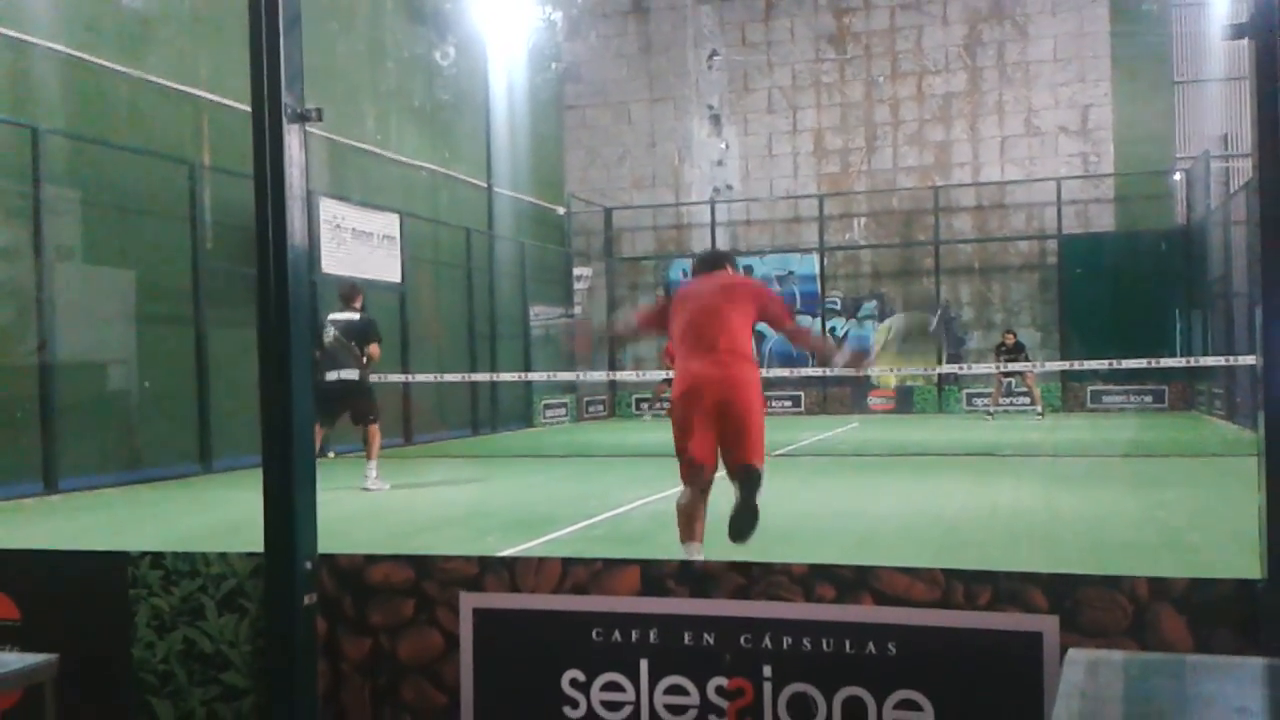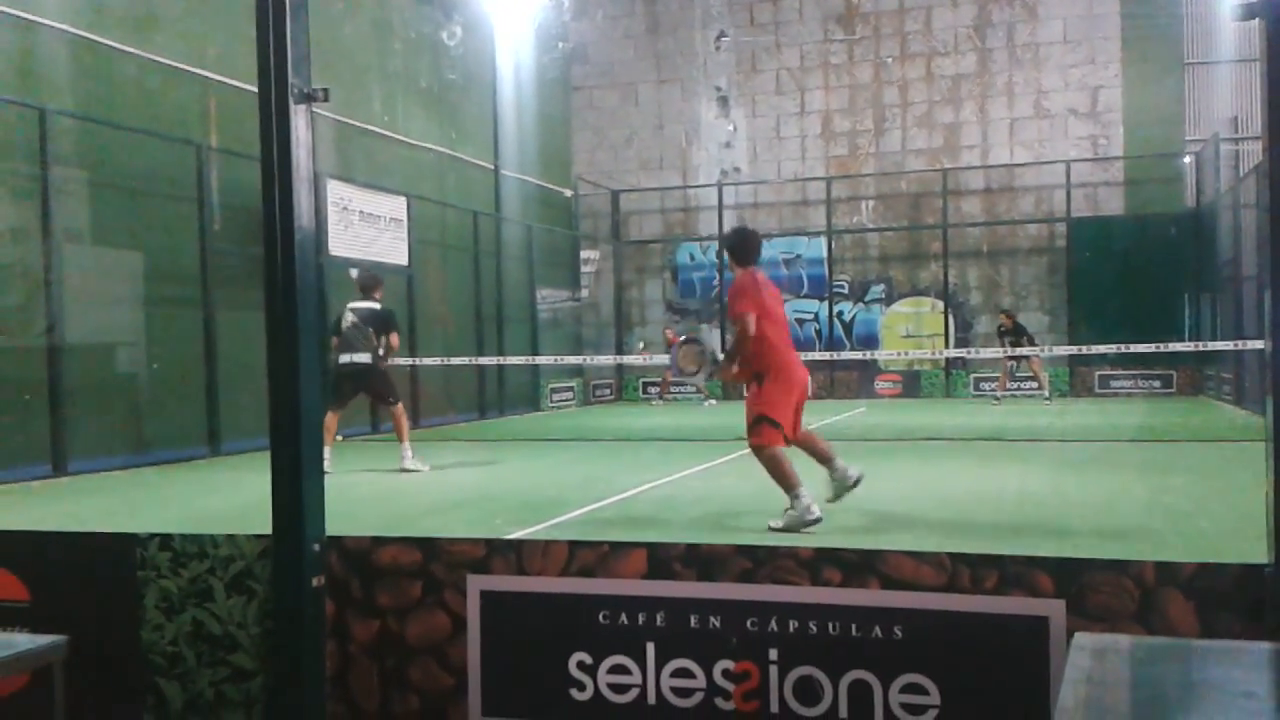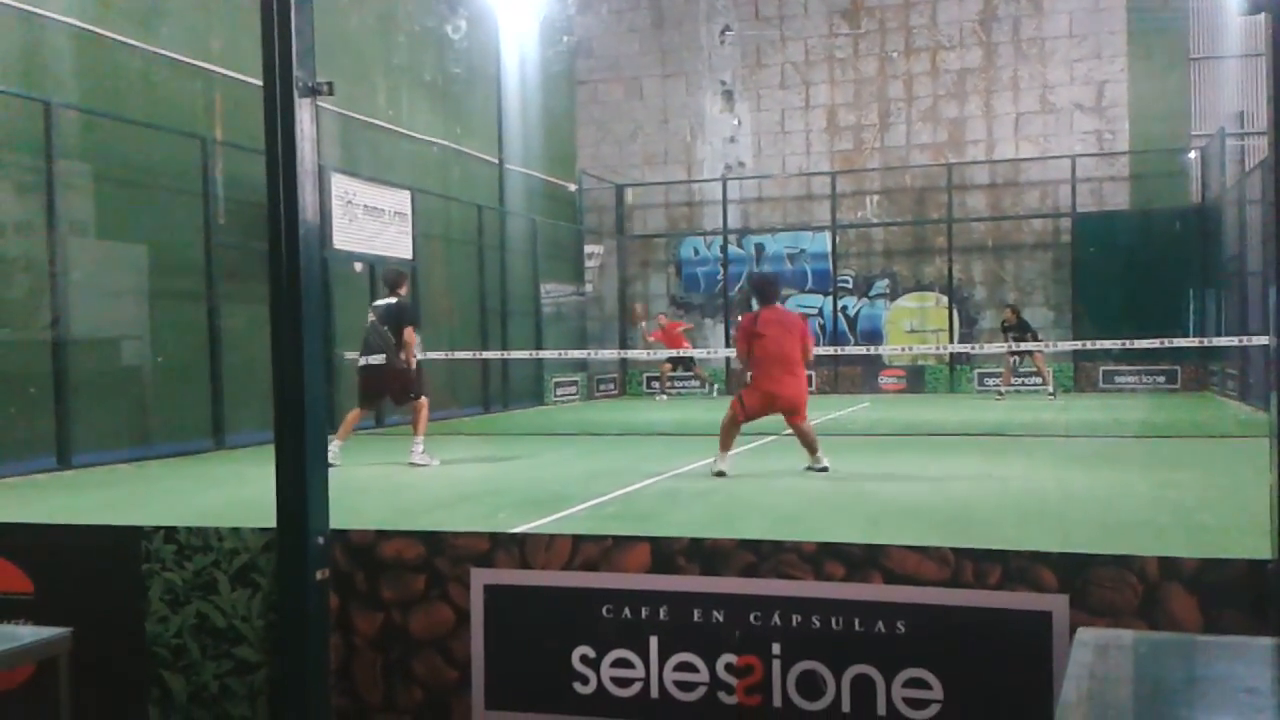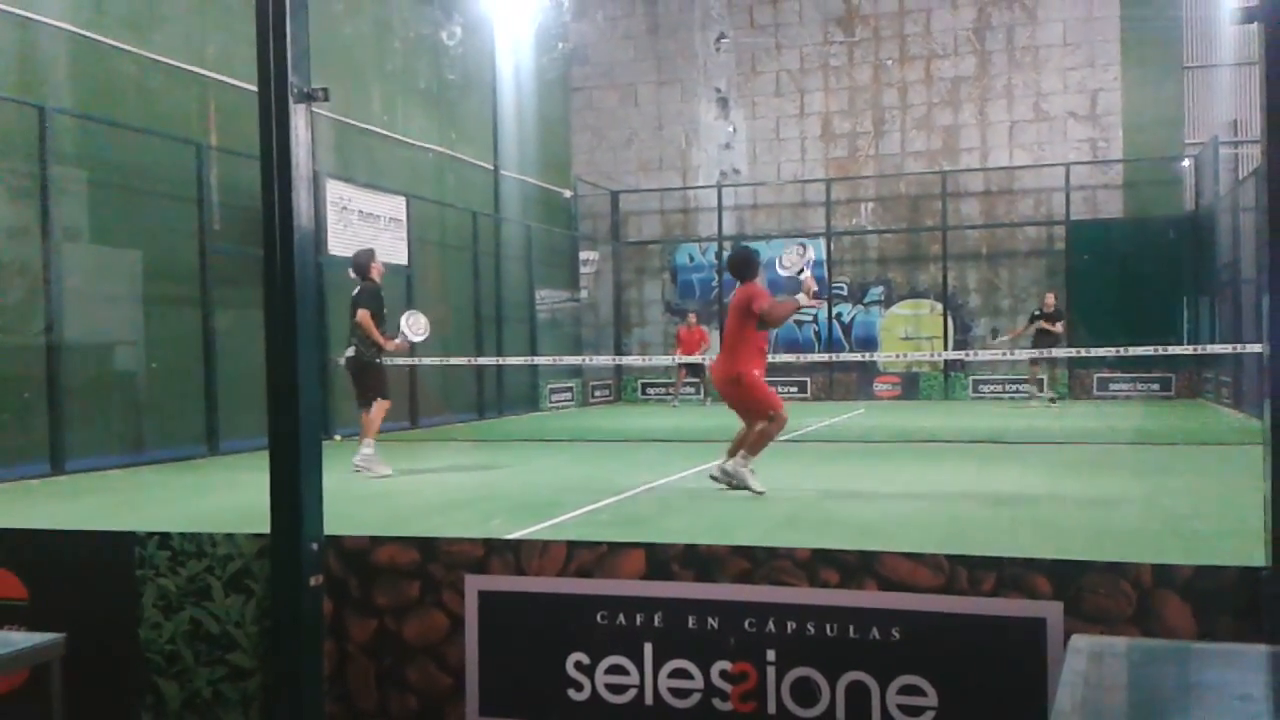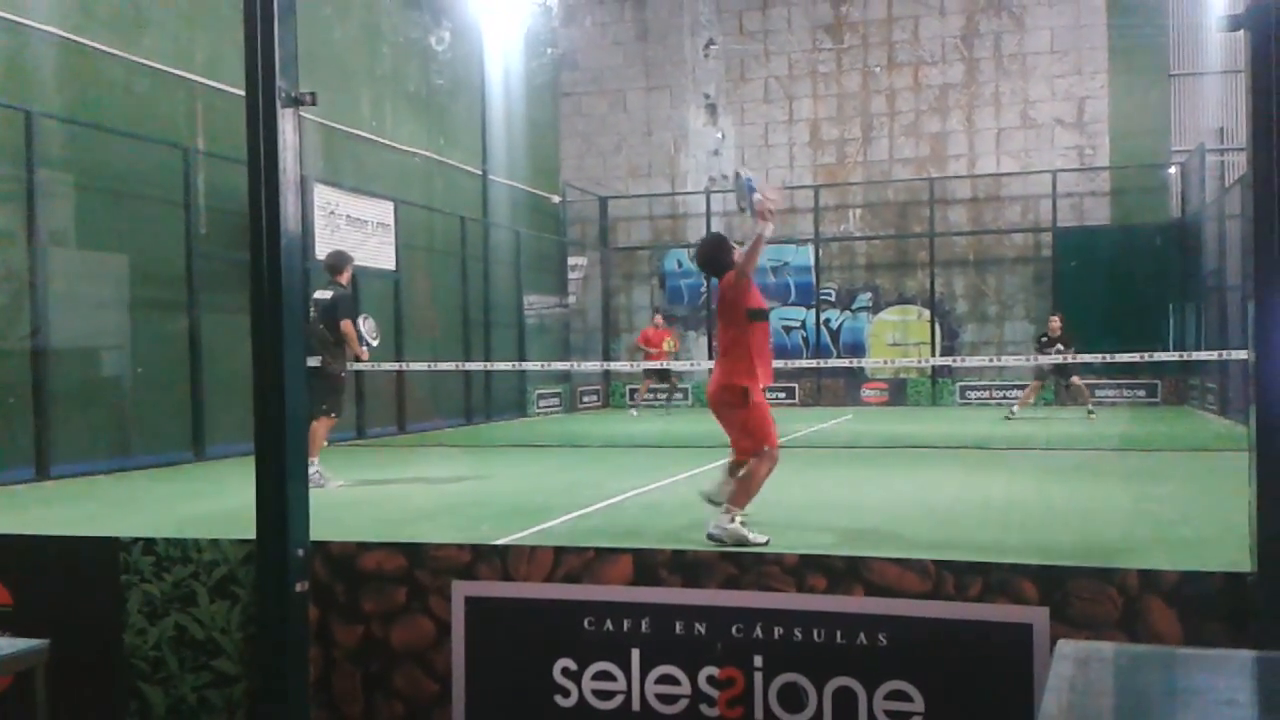
dt=0.7s
person 1, frame 1
left shoulder: (680, 296)
right shoulder: (745, 288)
left elbow: (632, 329)
right elbow: (795, 330)
right wrist: (833, 352)
left hip: (690, 387)
right hip: (737, 382)
left knee: (696, 484)
right knee: (746, 470)
left ankle: (692, 564)
right ankle: (748, 484)
person 1, frame 2
left shoulder: (742, 286)
right shoulder: (765, 285)
left elbow: (746, 331)
left wrist: (729, 360)
right wrist: (744, 365)
left hip: (774, 374)
right hip: (792, 370)
left knee: (763, 444)
right knee: (794, 431)
left ankle: (802, 505)
right ankle: (842, 472)
person 1, frame 3
left shoulder: (750, 321)
right shoulder: (798, 320)
left elbow: (743, 360)
right elbow: (809, 357)
left hip: (764, 391)
right hip: (795, 390)
left knee: (733, 416)
right knee: (800, 422)
left ankle: (721, 462)
right ankle: (817, 459)
person 1, frame 4
left shoulder: (743, 294)
right shoulder: (754, 291)
left elbow: (768, 321)
right elbow: (772, 313)
left wrist: (798, 302)
right wrist: (802, 296)
left hip: (729, 371)
right hip: (739, 372)
left knee: (758, 418)
right knee: (777, 417)
left ankle: (728, 466)
right ankle: (739, 465)
person 1, frame 5
left shoulder: (735, 287)
right shoulder: (733, 285)
left elbow: (752, 255)
right elbow: (747, 261)
left wrist: (766, 219)
right wrist: (765, 225)
left hip: (735, 385)
right hip: (738, 388)
left knee: (757, 445)
right knee: (765, 455)
left ankle: (725, 489)
right ankle: (725, 522)
person 2, frame 1
left shoulder: (327, 321)
right shoulder: (366, 321)
left elbow: (318, 354)
right elbow: (374, 352)
right wrist: (365, 366)
left hip: (328, 381)
right hip: (355, 380)
left knee: (319, 427)
right knee: (372, 427)
right ankle: (371, 476)
person 2, frame 2
left shoulder: (346, 310)
right shoulder: (385, 312)
left elbow: (334, 343)
right elbow: (394, 343)
right wrist: (382, 356)
left hip: (343, 365)
right hip: (368, 365)
left knee: (334, 410)
right knee: (397, 409)
left ankle: (324, 458)
right ankle: (407, 457)
person 2, frame 3
left shoulder: (376, 305)
right shoulder: (404, 305)
right elbow: (408, 338)
right wrist: (410, 360)
left hip: (366, 363)
right hip: (389, 363)
left knee: (362, 408)
right knee: (421, 402)
left ankle: (333, 450)
right ankle: (418, 452)
person 2, frame 4
left shoulder: (364, 289)
right shoulder: (370, 288)
right elbow: (362, 318)
left wrist: (386, 342)
right wrist: (383, 342)
left hip: (359, 355)
right hip: (366, 356)
left knee: (369, 406)
right knee: (382, 402)
left ankle: (366, 456)
right ankle: (366, 454)
person 2, frame 5
left shoulder: (317, 295)
right shoulder: (343, 296)
right elbow: (346, 327)
right wrist: (359, 351)
left hip: (314, 361)
right hip: (330, 364)
left knee: (324, 416)
right knee: (324, 416)
left ankle: (313, 465)
right ankle: (312, 471)
